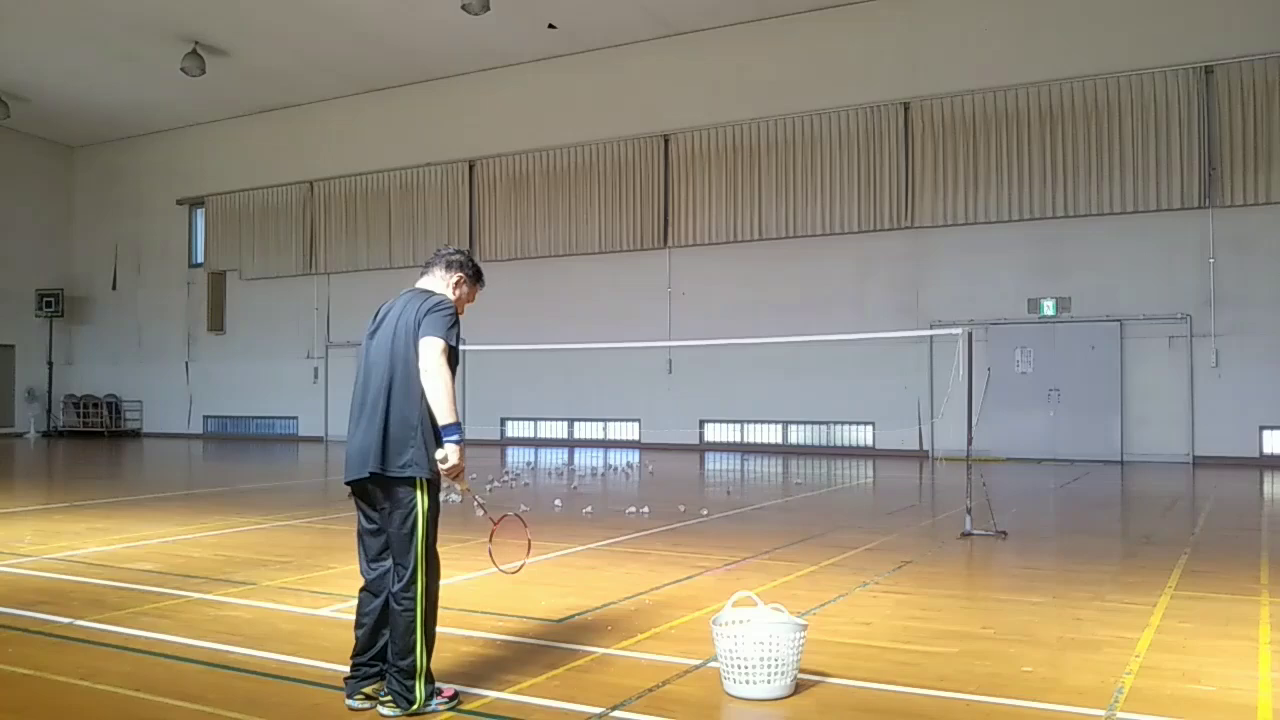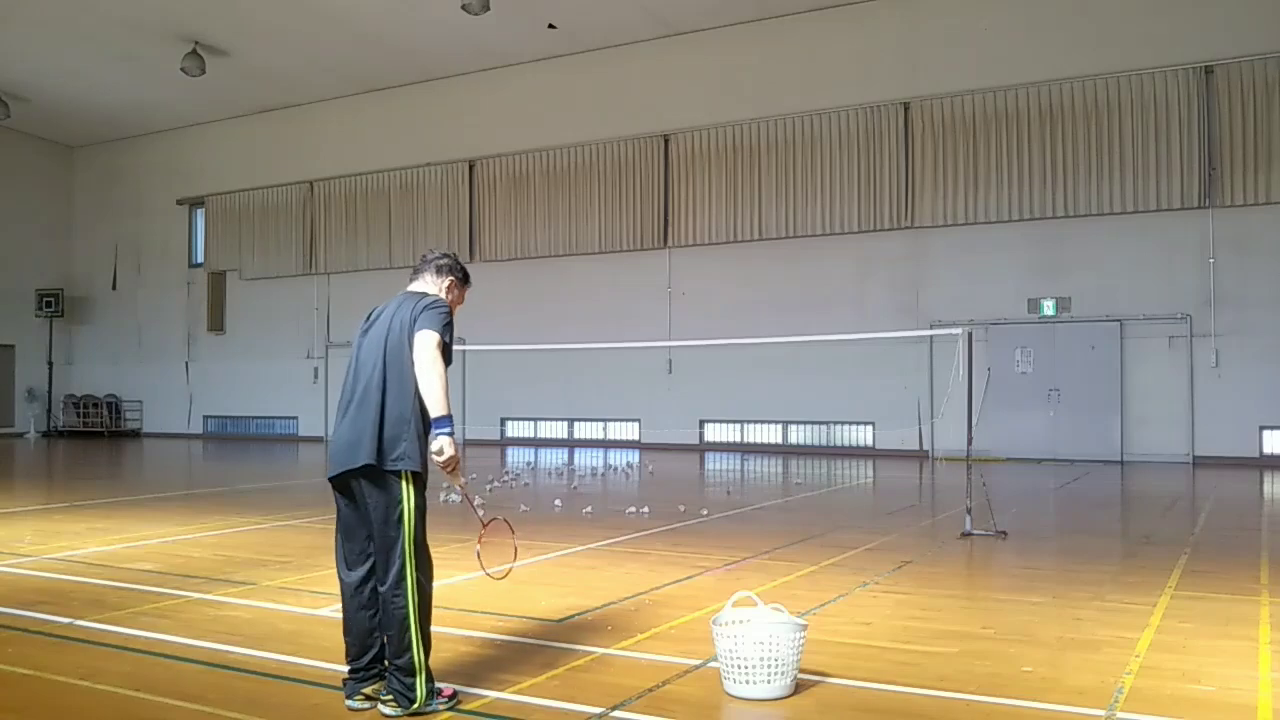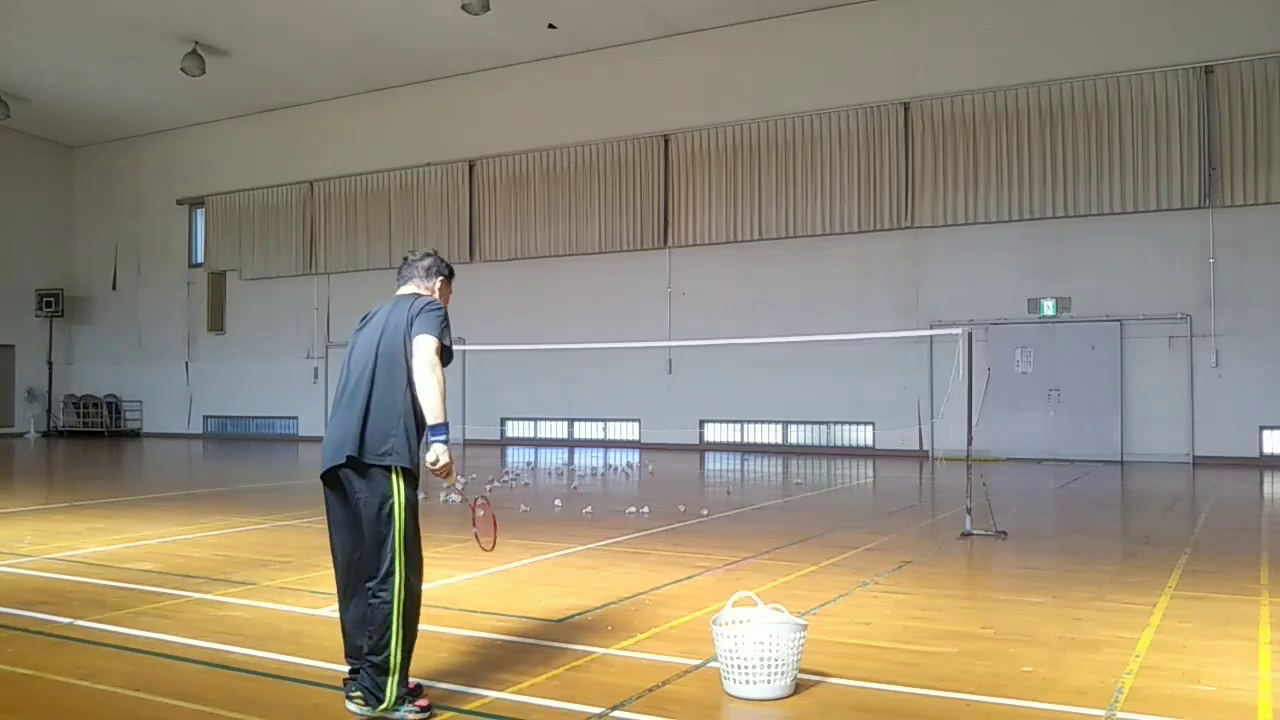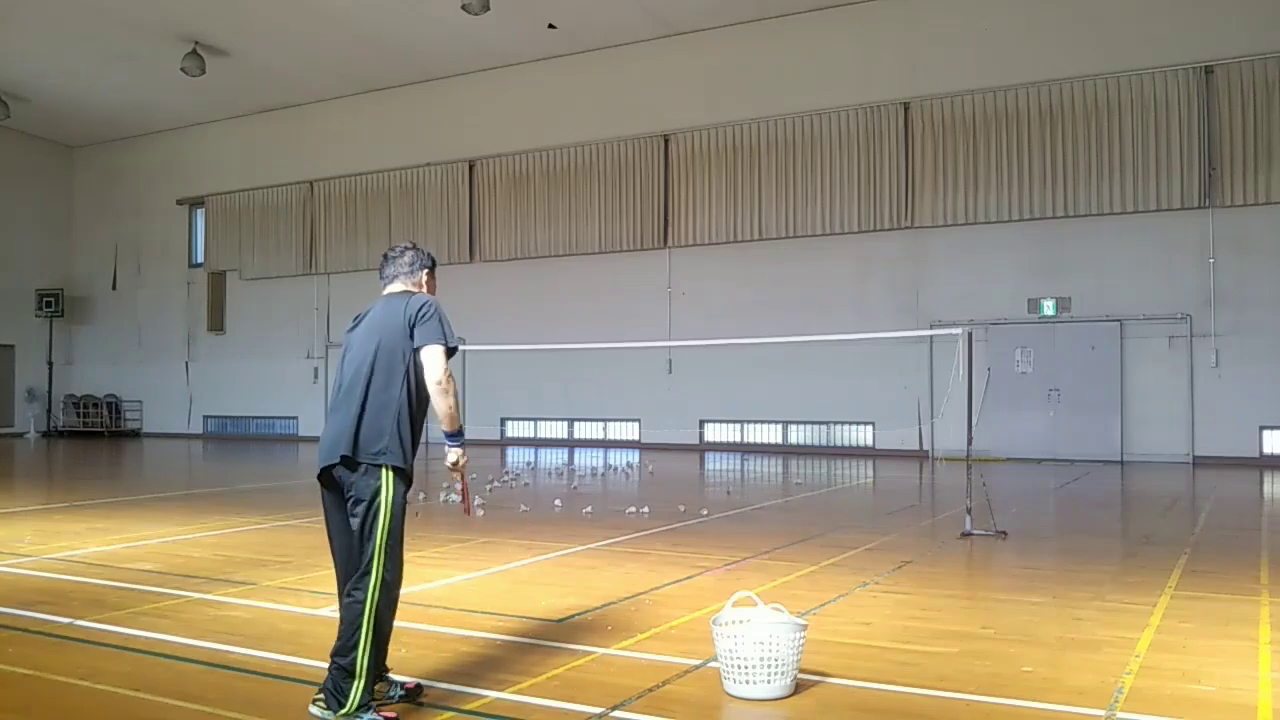
dt=0.2s
person 1, frame 1
left shoulder: (387, 311)
right shoulder: (437, 306)
right elbow: (432, 364)
right wrist: (452, 435)
left hip: (365, 458)
right hip: (403, 460)
left knee: (380, 571)
right knee: (414, 575)
left ankle: (366, 680)
person 1, frame 2
left shoulder: (380, 315)
right shoulder: (432, 306)
right elbow: (426, 357)
right wrist: (443, 428)
left hip: (347, 454)
right hip: (389, 457)
left knee: (361, 572)
right knee: (405, 574)
left ankle: (364, 680)
person 1, frame 3
left shoulder: (373, 319)
right shoulder: (427, 308)
right elbow: (425, 363)
right wrist: (439, 435)
left hip: (339, 454)
right hip: (380, 456)
left knee: (357, 574)
right knee: (395, 573)
left ankle: (368, 680)
person 1, frame 4
left shoulder: (364, 320)
right shoulder: (421, 307)
right elbow: (436, 375)
right wrist: (456, 439)
left hip: (337, 455)
right hip: (373, 458)
left knee: (359, 574)
right knee: (374, 577)
left ankle: (370, 679)
